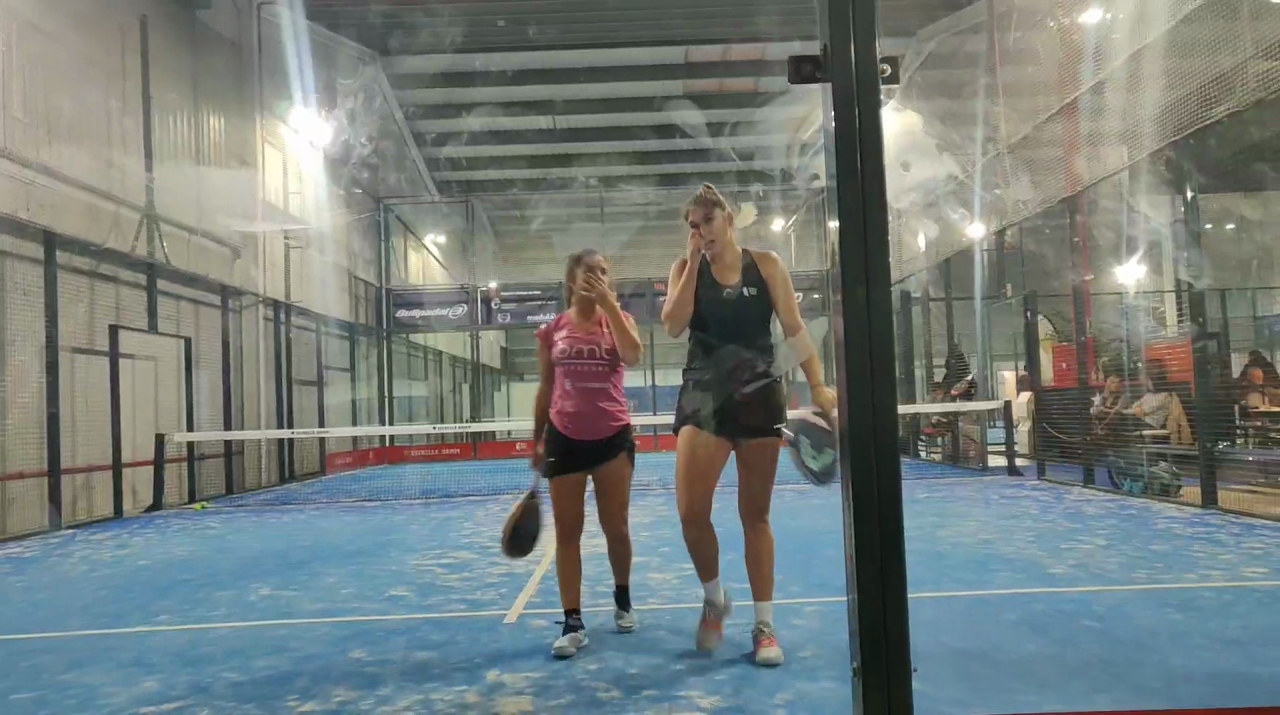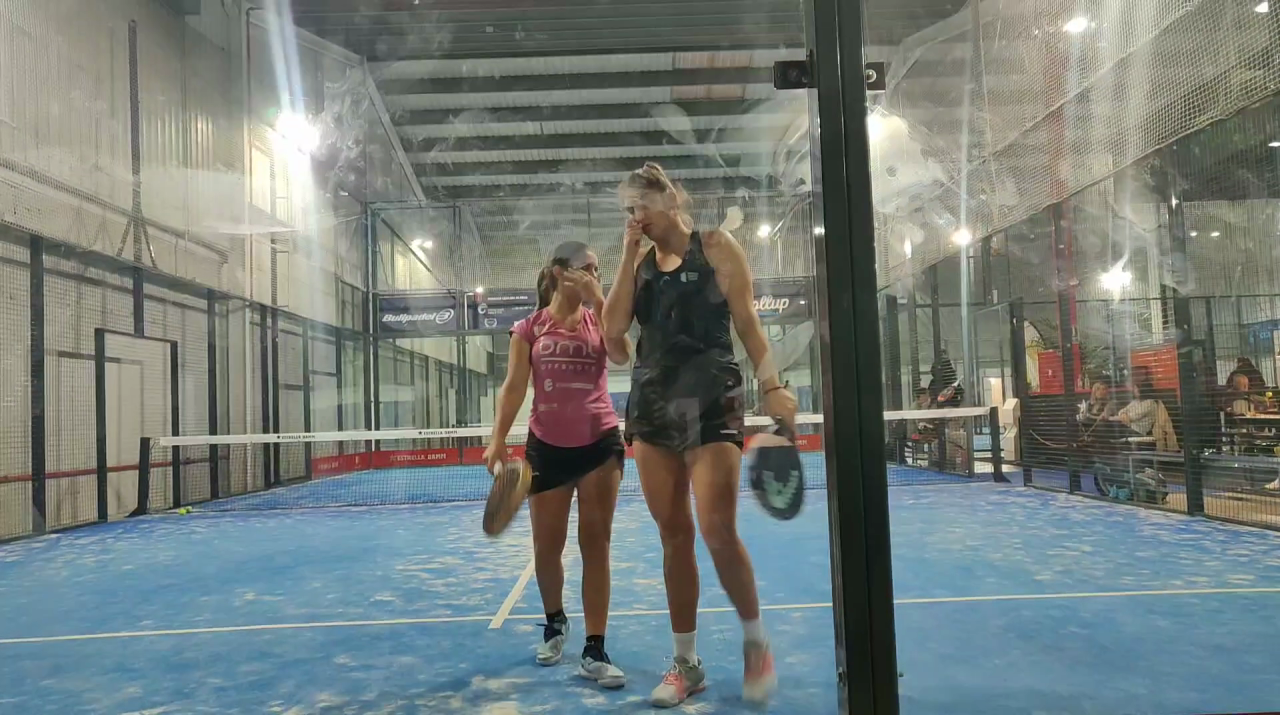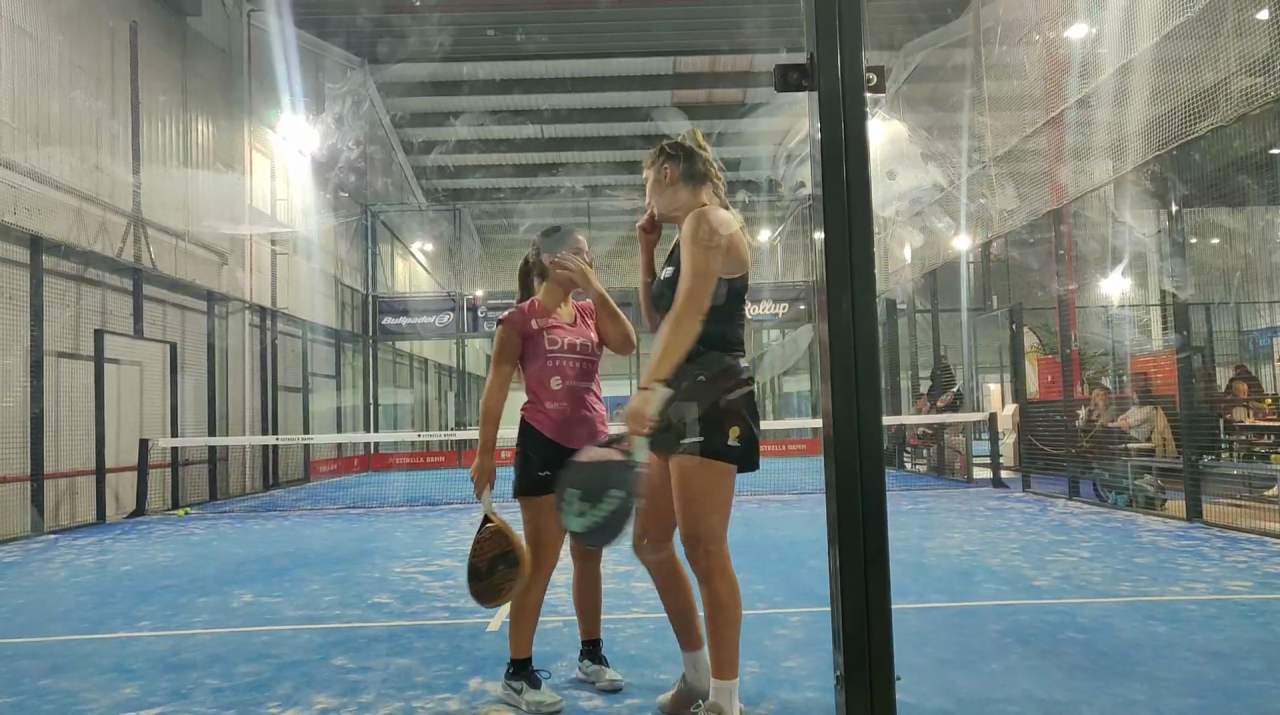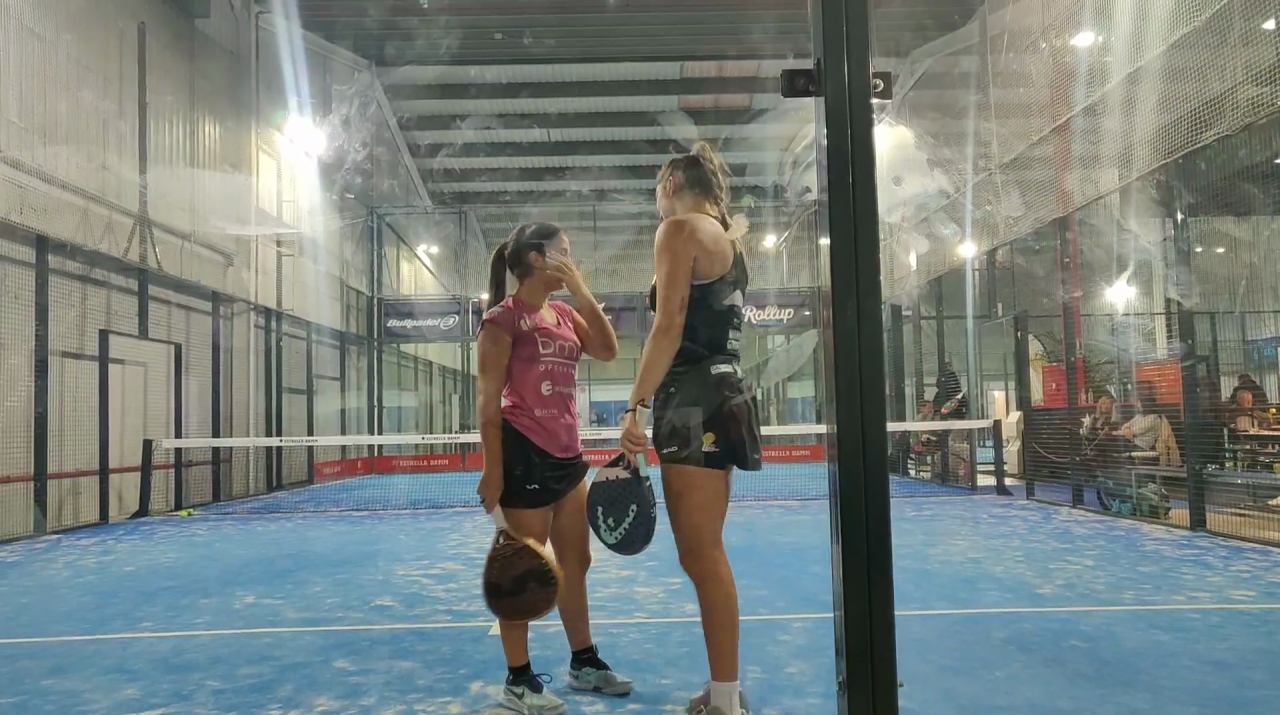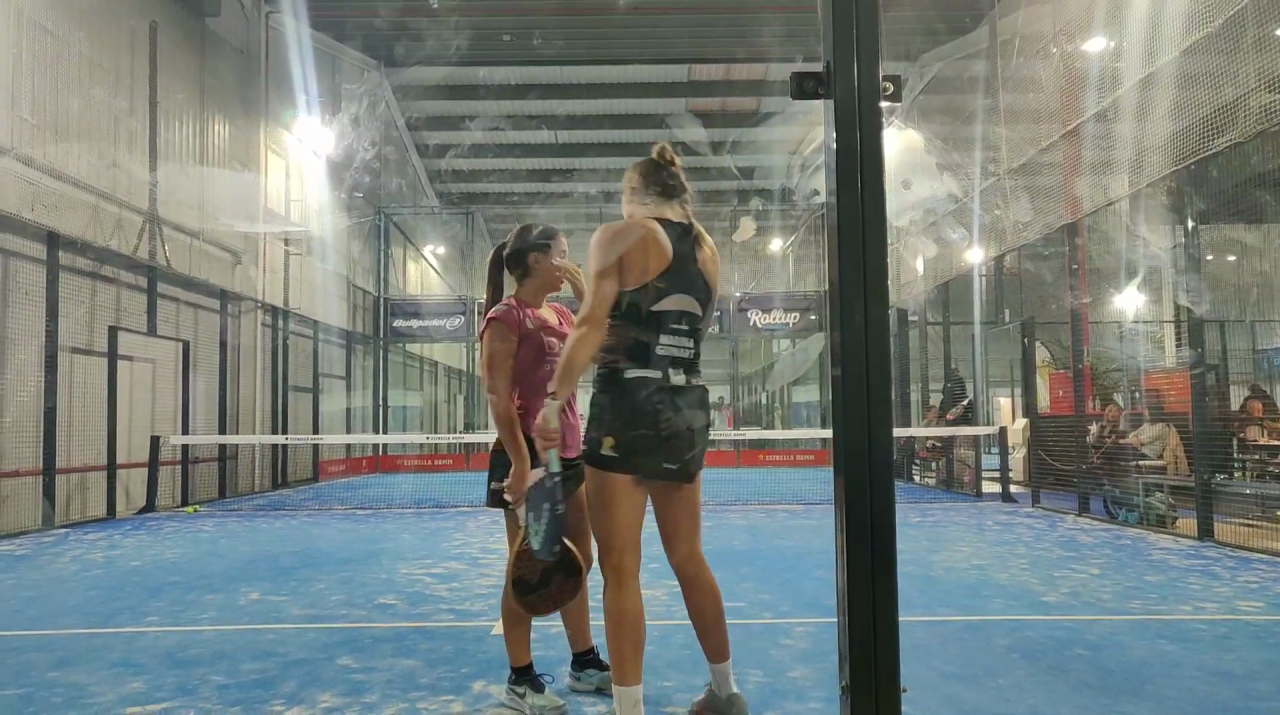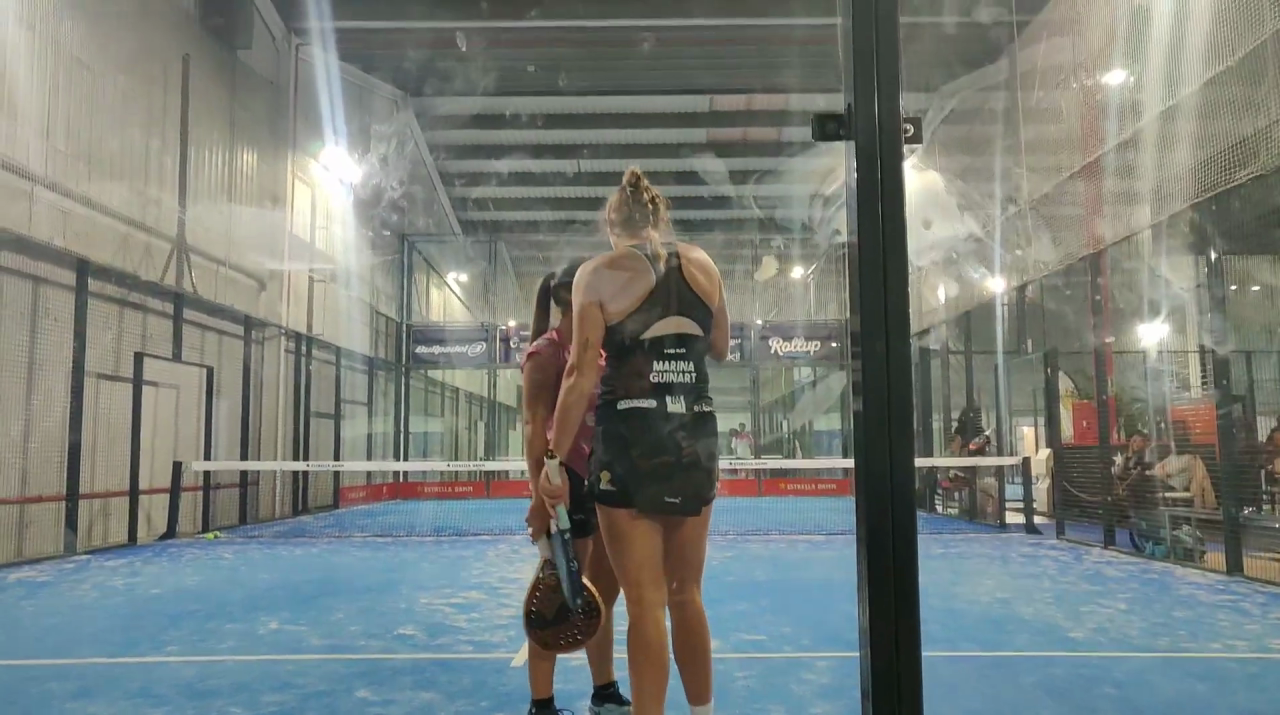
dt=0.7s
person 1, frame 1
left shoulder: (765, 265)
right shoulder: (685, 269)
left elbow: (793, 325)
right elbow: (672, 325)
left wrist: (818, 381)
right wrist: (693, 262)
left hip: (758, 395)
right hip: (702, 395)
left knee: (754, 514)
right knee: (690, 508)
left ankle: (764, 625)
right ankle: (714, 598)
person 1, frame 2
left shoulder: (717, 247)
right shoulder: (638, 261)
left elbow: (747, 319)
right elbow: (613, 327)
left wrist: (770, 385)
right wrist: (629, 255)
left hip: (711, 398)
right hip: (651, 401)
left knee: (718, 531)
right knee: (674, 535)
left ankle: (754, 639)
right ankle: (686, 662)
person 1, frame 3
left shoulder: (705, 219)
right shoulder: (682, 234)
left elbow: (688, 314)
right elbow: (654, 314)
left wrist: (647, 389)
right wrist: (647, 248)
left hip: (710, 399)
right hip: (680, 403)
left knee: (705, 551)
right knee: (650, 542)
person 1, frame 4
left shoulder: (680, 229)
right shoulder: (725, 236)
left elbow: (669, 325)
left wrist: (635, 406)
left hip: (693, 403)
right hip: (718, 400)
left knee: (701, 558)
right knee: (706, 554)
person 1, frame 5
left shoulder: (616, 237)
right shoulder: (706, 247)
left elbow: (592, 326)
left wrist: (553, 400)
left hip: (626, 410)
right hip: (686, 411)
left knee: (620, 569)
right knee: (688, 558)
person 1, frame 6
left shoulder: (599, 273)
right shoulder: (702, 264)
left elbow: (581, 373)
left wrist: (555, 458)
left hip: (630, 442)
right hip: (695, 439)
left knee: (645, 603)
right knee: (686, 596)
person 2, frame 1
left shoulder: (619, 318)
right shoulder: (551, 330)
left elbow: (632, 355)
right elbow: (545, 389)
left wrist: (608, 303)
right wrist: (535, 441)
left hip: (613, 436)
right hip: (565, 438)
left knee: (616, 529)
right knee: (567, 532)
left ankle: (621, 593)
right ankle: (572, 624)
person 2, frame 2
left shoulder: (598, 319)
right shoulder: (529, 328)
left elbow: (622, 355)
right elbow: (514, 386)
left wrist: (597, 299)
right wrist: (497, 440)
left hip: (600, 443)
right hip: (547, 446)
left knee: (596, 545)
right knee: (547, 548)
left ankle: (595, 651)
right ankle: (555, 623)
person 2, frame 3
left shoulder: (589, 312)
right shoulder: (521, 319)
left elbow: (627, 344)
right elbow: (496, 389)
left wrist: (595, 288)
right wrist: (484, 453)
left hip: (594, 444)
right hip: (544, 445)
left knee: (589, 555)
right knee: (540, 559)
left ankle: (591, 655)
right ankle: (517, 674)
person 2, frame 4
left shoulder: (564, 314)
right shoulder: (504, 317)
left elbow: (607, 350)
right elbow: (489, 398)
left wrist: (582, 292)
right wrist: (493, 467)
left hip: (567, 453)
right hip: (526, 453)
left knee: (576, 562)
left ankle: (584, 663)
person 2, frame 5
left shoulder: (560, 315)
right shoulder: (506, 317)
right elbow: (499, 395)
left wrist: (587, 295)
right wrist: (519, 462)
left hip: (569, 454)
right hip: (531, 454)
left knee: (577, 563)
left ankle: (585, 663)
person 2, frame 6
left shoulder: (600, 349)
right shoulder: (547, 351)
right elbow: (535, 427)
right wrist: (541, 495)
right hip: (568, 484)
left knee: (603, 595)
